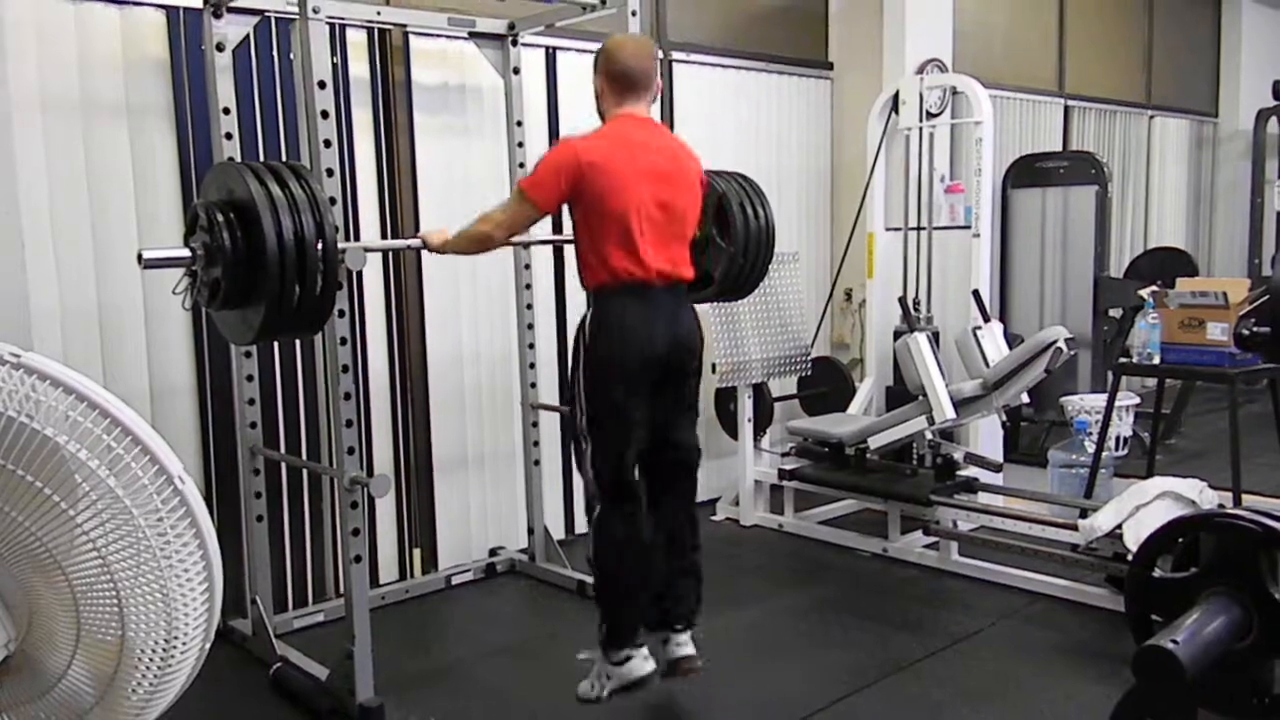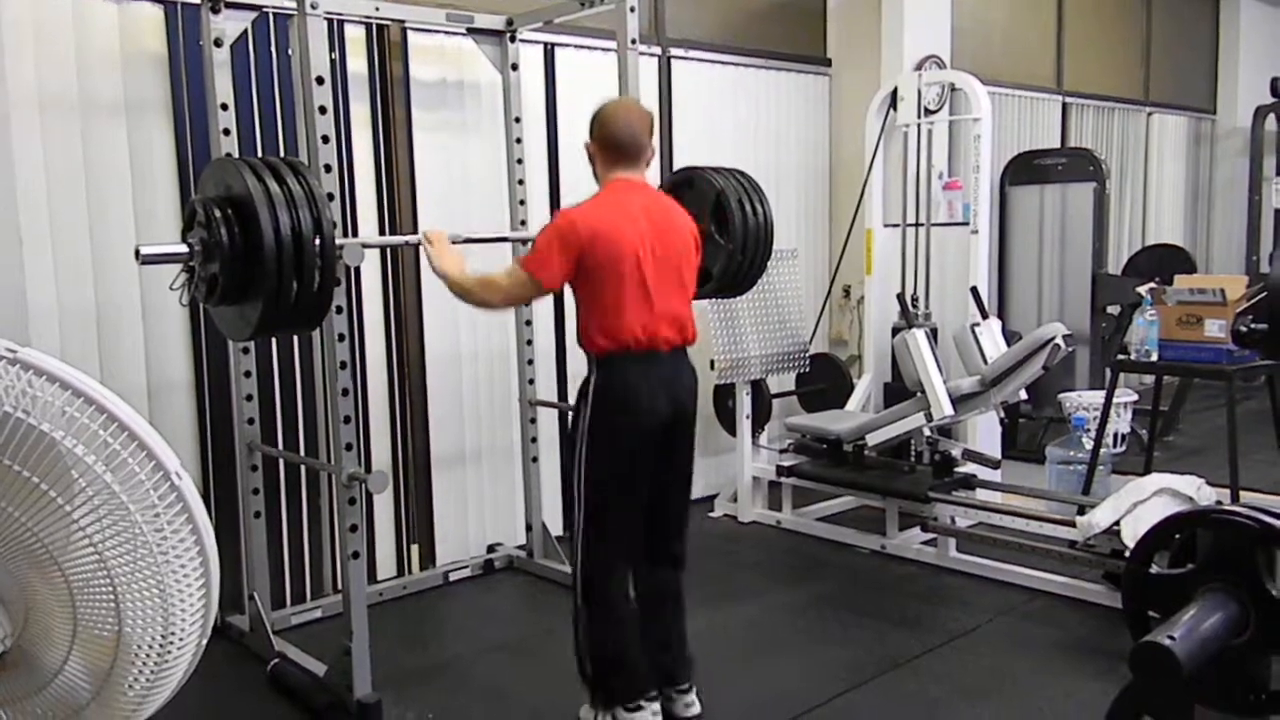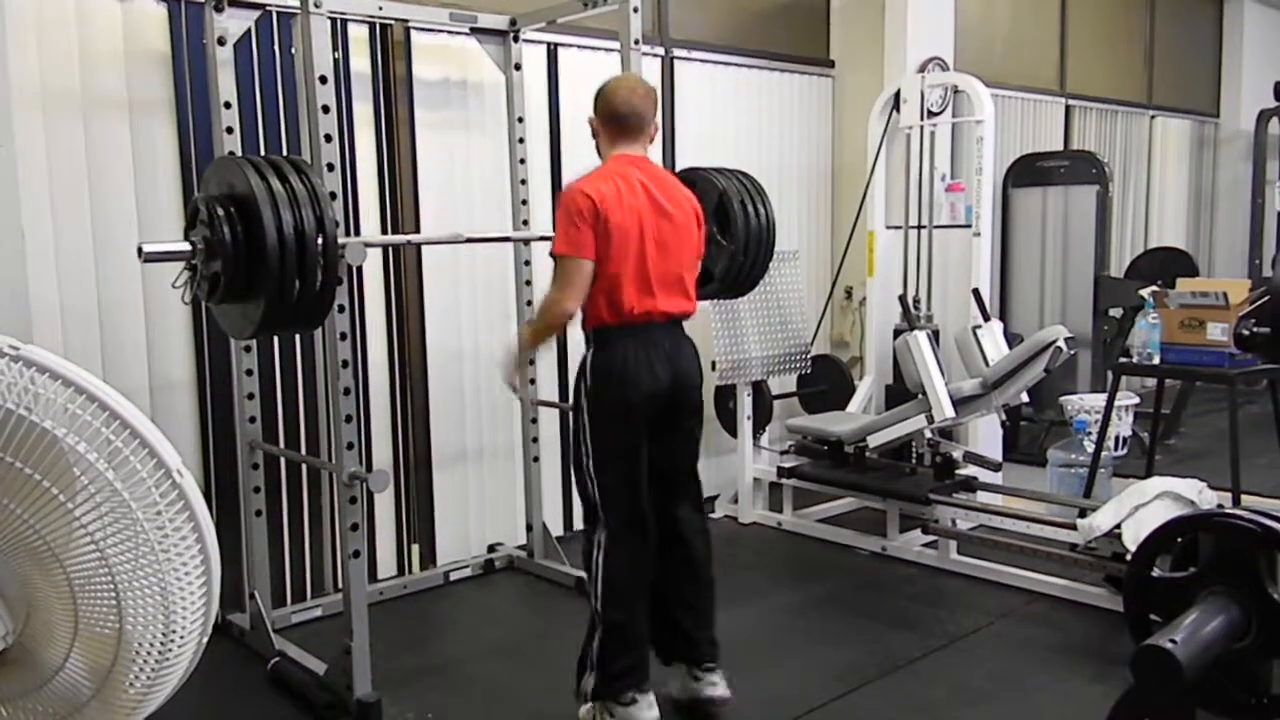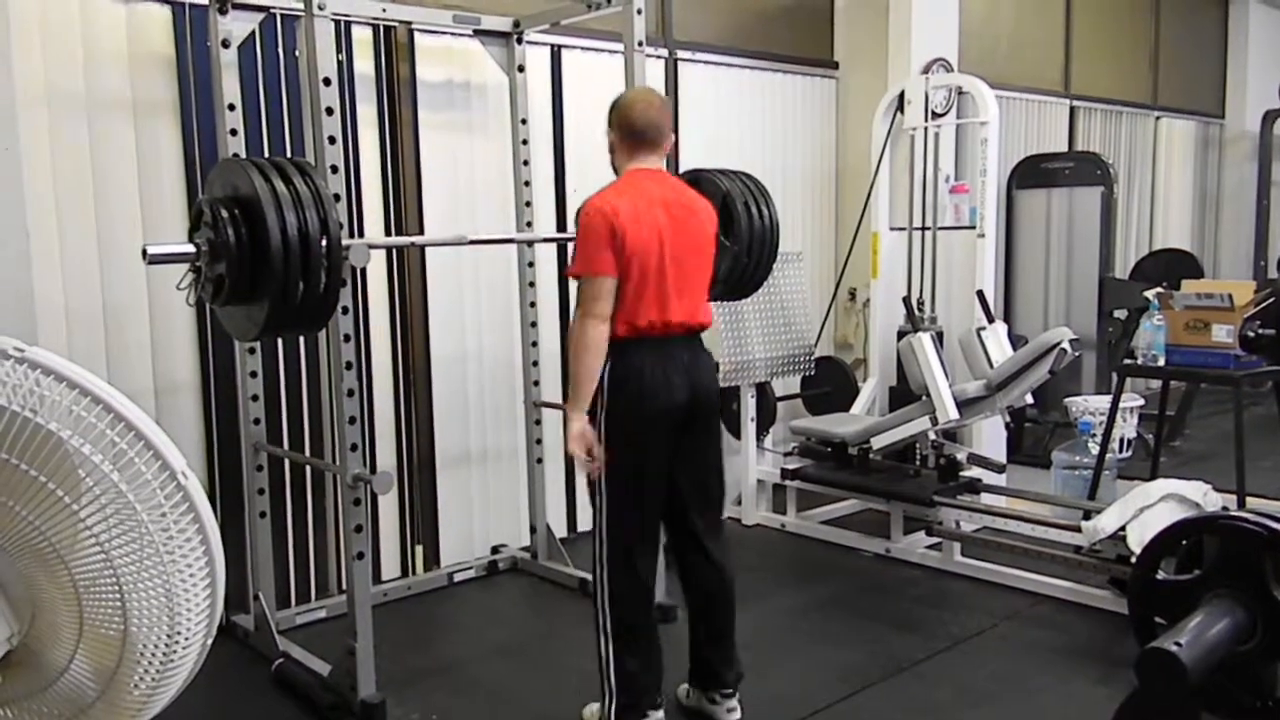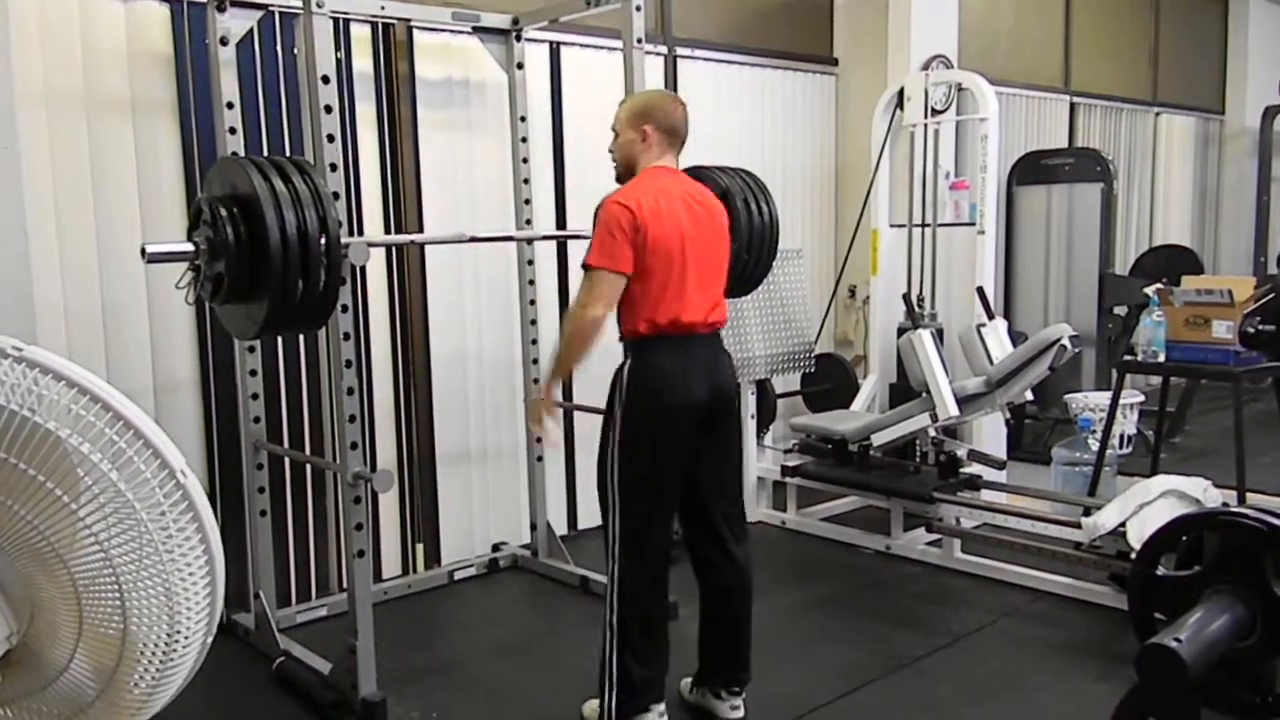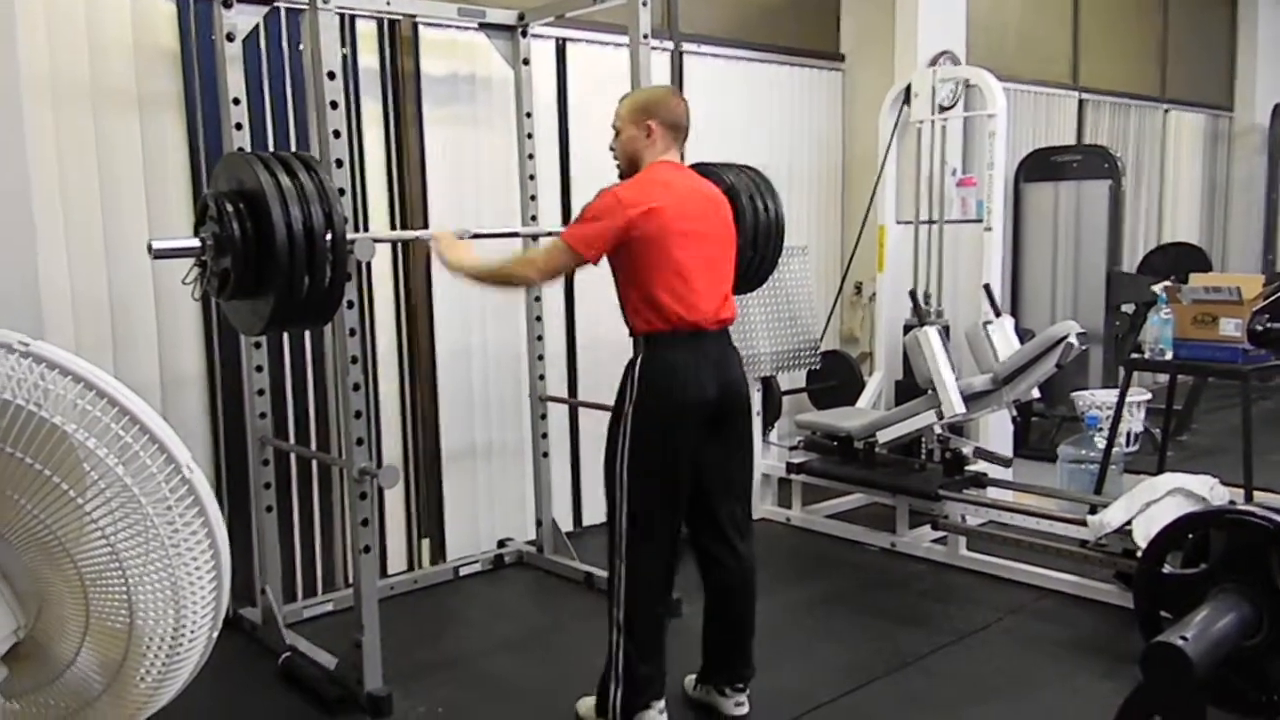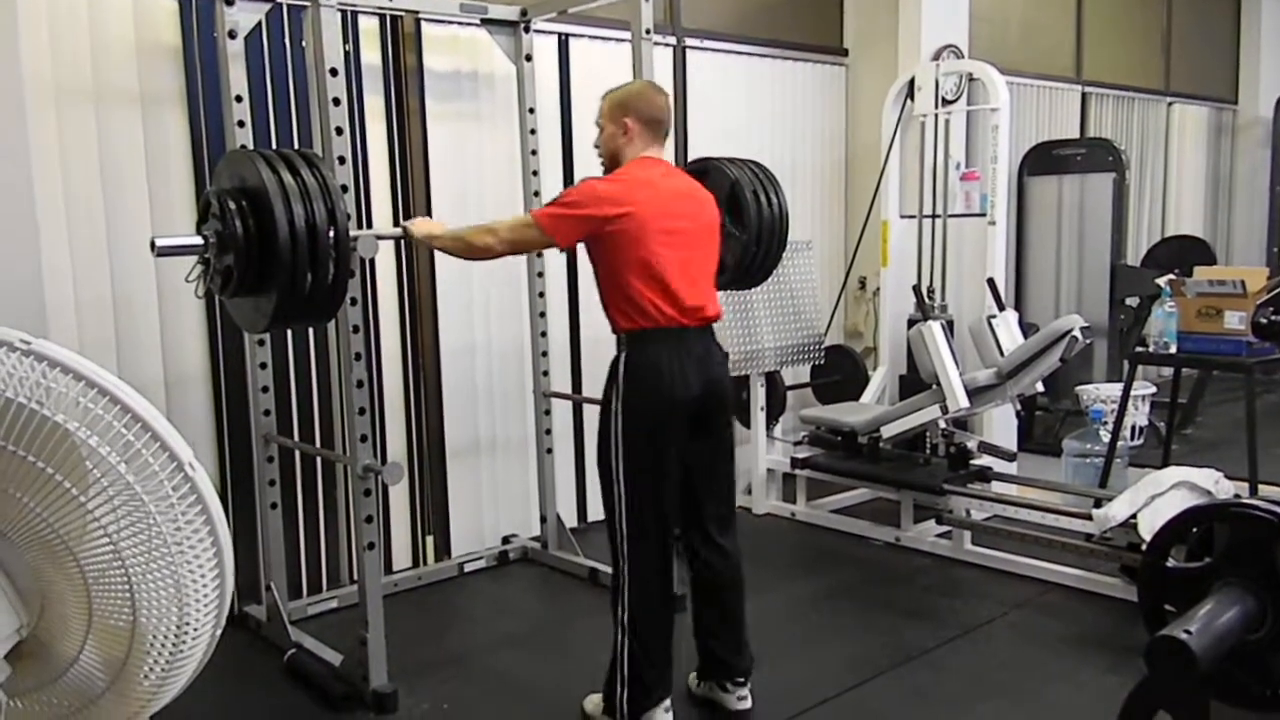
dt=0.2s
person 1, frame 1
left shoulder: (580, 155)
right shoulder: (687, 160)
left elbow: (501, 227)
left wrist: (444, 243)
left hip: (619, 325)
right hip: (679, 320)
left knee: (616, 491)
right knee: (672, 481)
left ankle: (625, 647)
right ankle: (675, 626)
person 1, frame 2
left shoulder: (581, 223)
right shoulder: (682, 220)
left elbow: (504, 294)
left wrist: (449, 269)
left hip: (621, 388)
right hip: (678, 380)
left knee: (605, 551)
right knee: (662, 546)
person 1, frame 3
left shoulder: (586, 195)
right shoulder: (684, 199)
left elbow: (568, 298)
left wrist: (524, 351)
left hip: (618, 361)
right hip: (678, 355)
left knee: (617, 529)
right knee: (680, 517)
right ankle: (702, 667)
person 1, frame 4
left shoulder: (605, 209)
right shoulder: (701, 208)
left elbow: (594, 318)
left wrist: (577, 412)
left hip: (636, 376)
right hip: (696, 369)
left knee: (628, 549)
right knee: (702, 537)
person 1, frame 5
left shoulder: (627, 205)
right shoulder: (711, 204)
left elbow: (594, 310)
left wrist: (553, 383)
left hip: (657, 373)
right hip: (714, 366)
left knee: (636, 546)
right knee: (720, 536)
person 1, frame 6
left shoulder: (628, 199)
right shoulder: (714, 199)
left elbow: (538, 268)
left wrist: (463, 261)
left hip: (665, 371)
right hip: (724, 365)
left knee: (644, 542)
right knee: (726, 533)
person 1, frame 7
left shoulder: (605, 196)
right shoulder: (700, 197)
left elbow: (494, 240)
left wrist: (432, 234)
left hip: (650, 368)
right hip: (707, 360)
left knee: (643, 538)
right knee: (713, 528)
